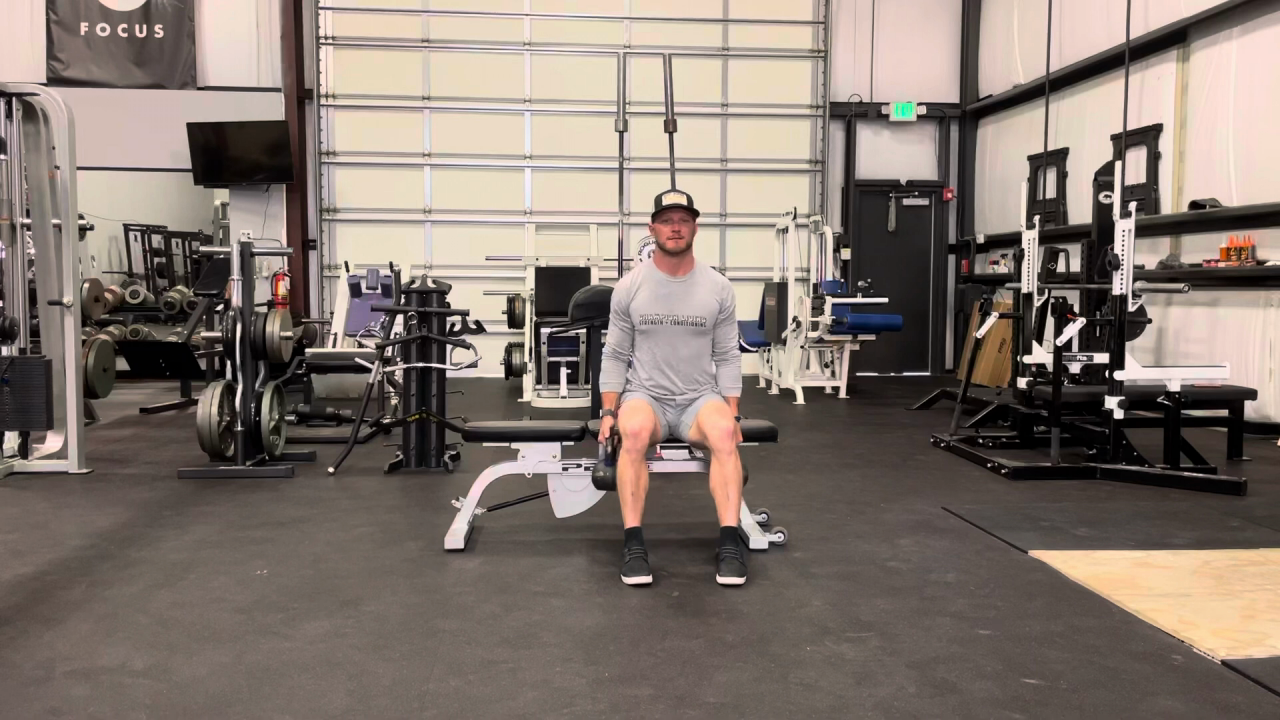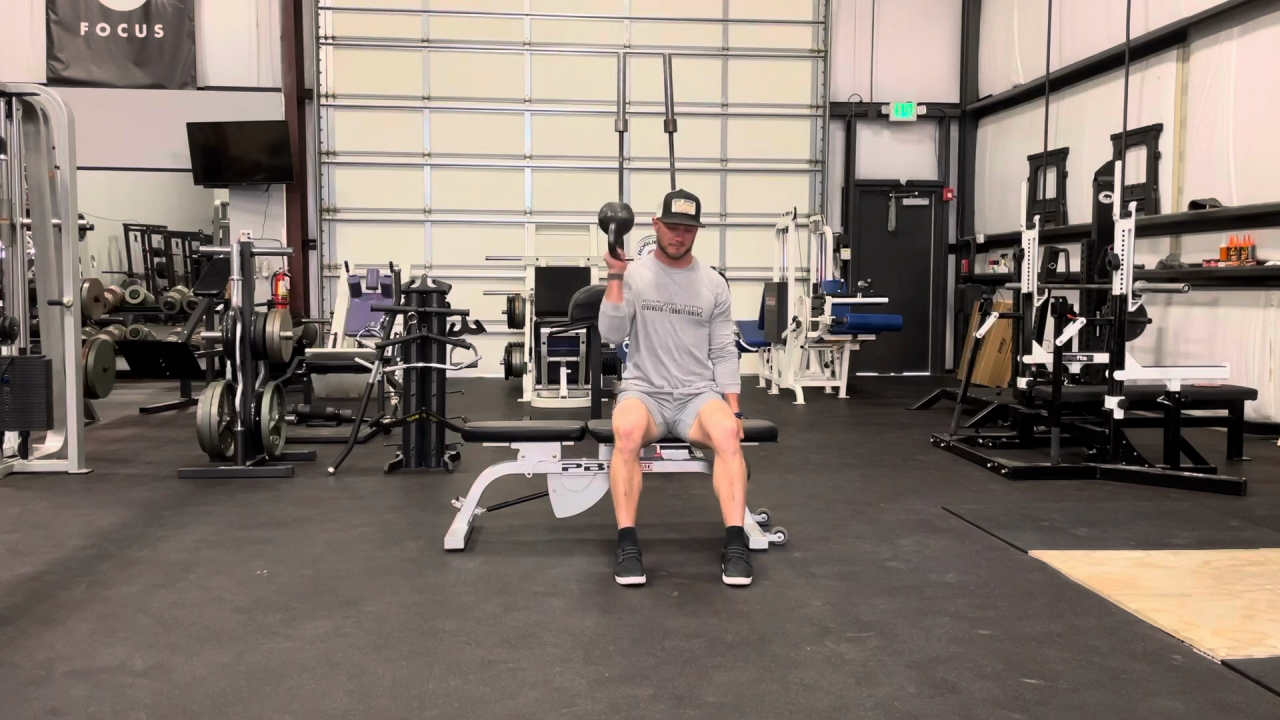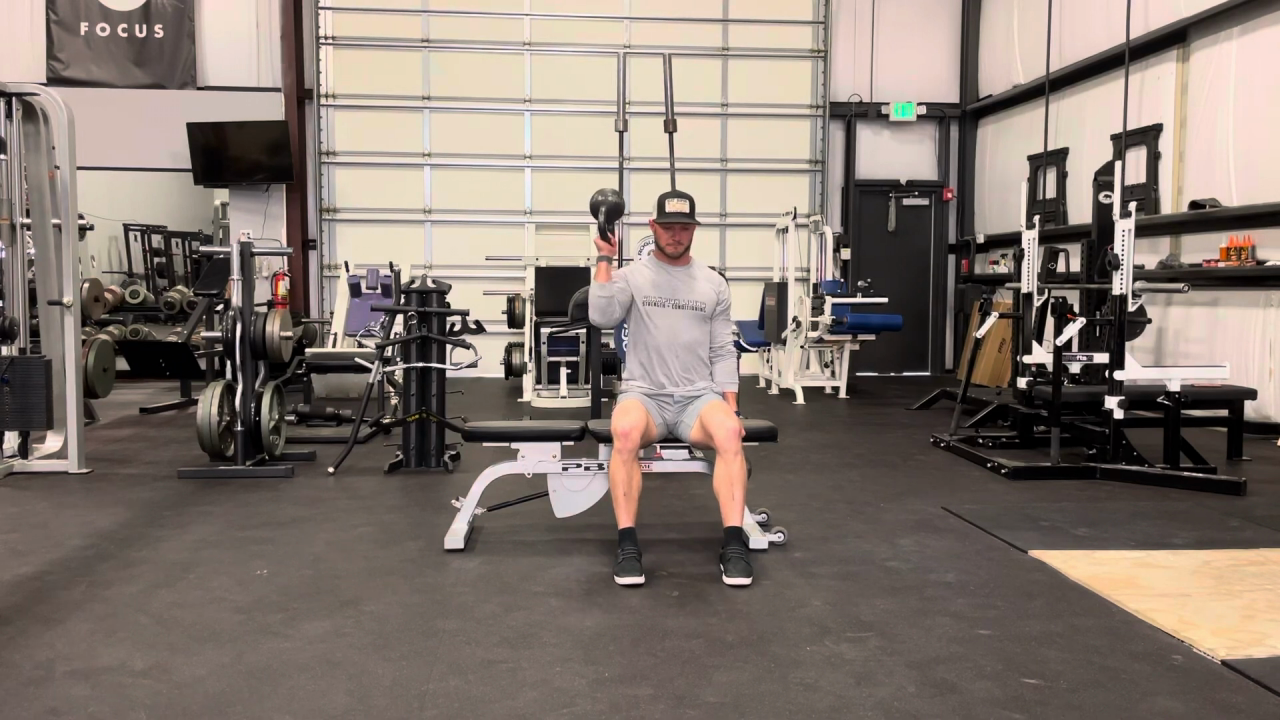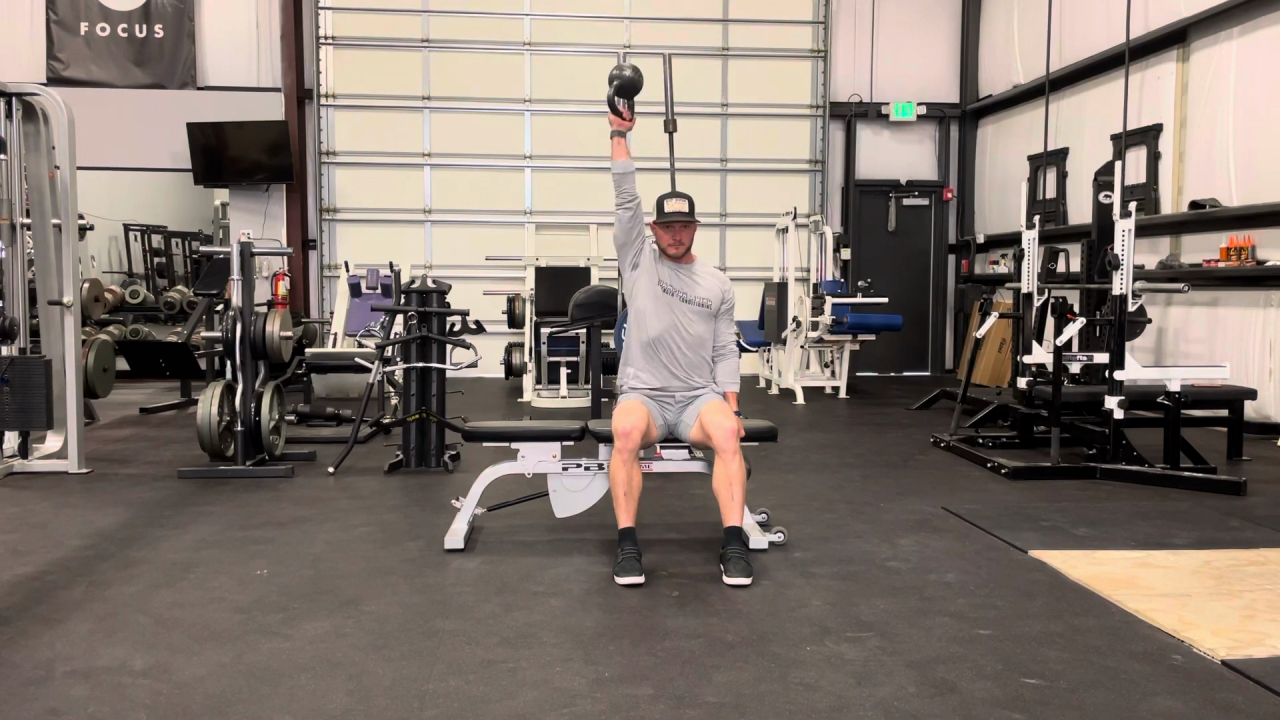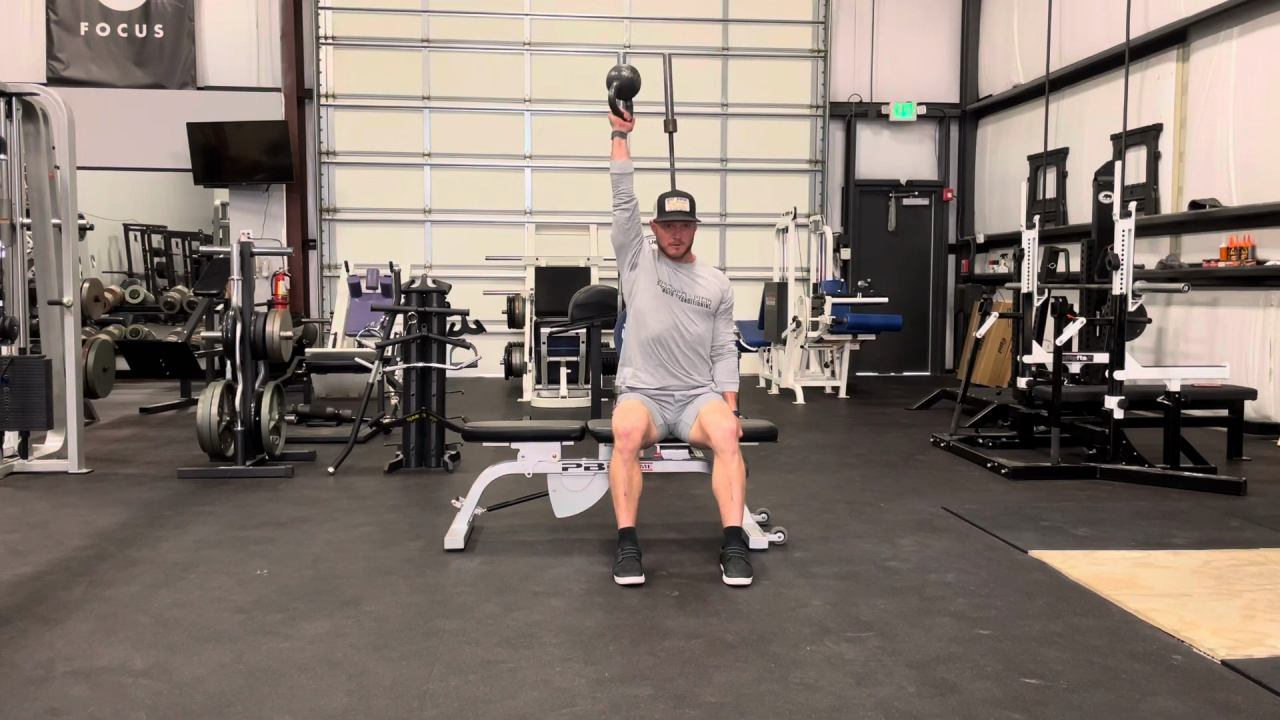
dt=1s
person 1, frame 1
left shoulder: (718, 288)
right shoulder: (630, 286)
left elbow: (727, 356)
right elbow: (615, 355)
left wrist: (733, 414)
right wrist: (609, 411)
left hip: (699, 397)
right hip: (645, 394)
left knee: (723, 434)
right knee: (633, 432)
left ankle: (729, 542)
right ankle: (633, 543)
person 1, frame 2
left shoulder: (713, 284)
right shoulder: (634, 275)
left elbow: (723, 352)
right elbow: (612, 334)
left wrist: (733, 410)
right wrist: (615, 276)
left hip: (697, 394)
right hip: (643, 391)
left knee: (726, 433)
right knee: (627, 432)
left ankle: (735, 543)
right ankle: (627, 543)
person 1, frame 3
left shoulder: (713, 283)
right shoulder: (631, 275)
left elbow: (723, 351)
right elbow: (601, 317)
left wrist: (732, 407)
right wrist: (605, 259)
left hip: (698, 395)
right hip: (643, 393)
left knee: (729, 433)
right knee: (625, 431)
left ankle: (733, 544)
right ankle: (628, 544)
person 1, frame 4
left shoulder: (717, 284)
right shoulder: (638, 260)
left elbow: (725, 351)
right elbow: (625, 197)
left wrist: (733, 407)
right wrist: (619, 134)
left hip: (699, 396)
right hip: (643, 394)
left knee: (727, 434)
right knee: (626, 432)
left ankle: (733, 543)
right ankle: (627, 543)
person 1, frame 5
left shoulder: (717, 283)
right shoulder: (637, 260)
left elbow: (724, 351)
right elbow: (623, 198)
left wrist: (732, 406)
right wrist: (620, 134)
left hip: (698, 395)
right hip: (642, 393)
left knee: (726, 434)
right knee: (626, 433)
left ankle: (734, 544)
right ankle: (627, 544)
